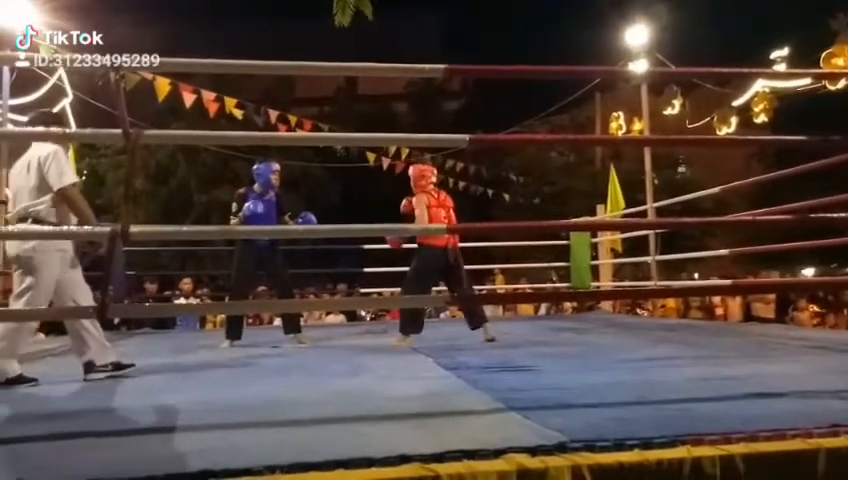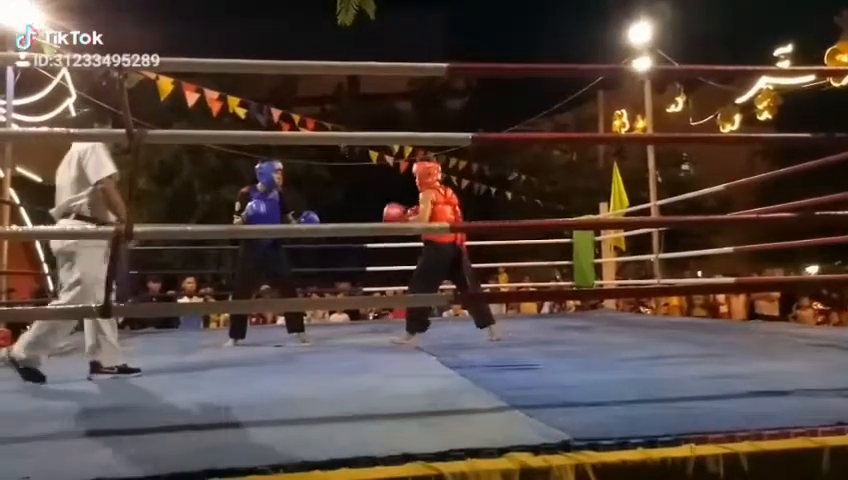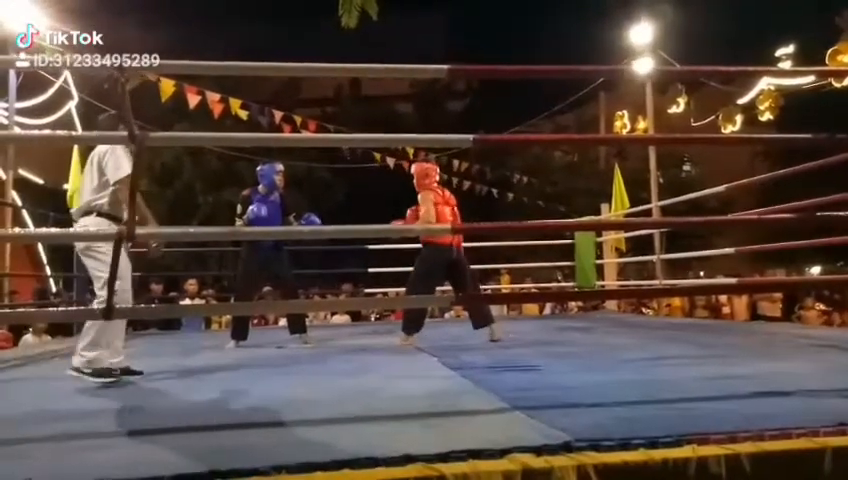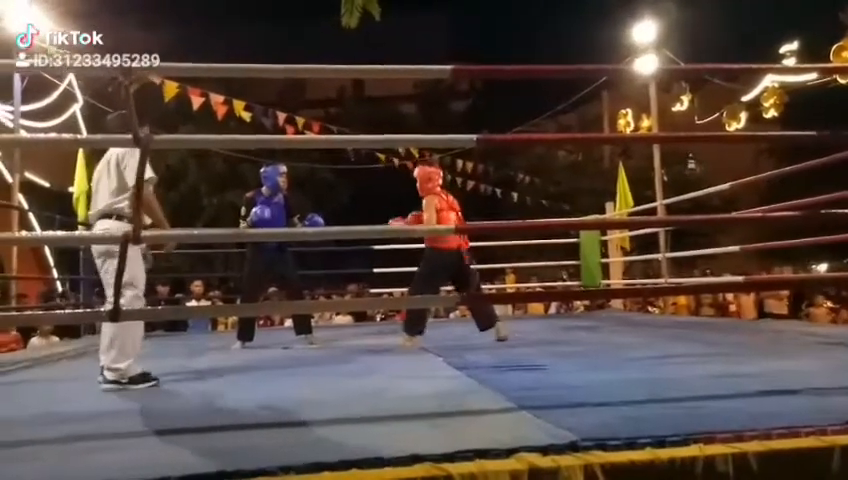
dt=0.3s
person 1, frame 1
left shoulder: (23, 162)
right shoulder: (52, 151)
right elbow: (69, 192)
right wrist: (95, 228)
left hip: (51, 241)
right hip: (41, 240)
left knee: (78, 300)
right knee: (29, 304)
left ankle: (98, 360)
person 1, frame 2
left shoulder: (72, 155)
right shoulder: (92, 148)
right elbow: (106, 188)
right wrist: (126, 222)
left hip: (89, 235)
left knee: (100, 299)
right knee: (75, 300)
left ankle: (105, 360)
right ankle: (24, 353)
person 1, frame 3
left shoulder: (100, 155)
right shoulder: (113, 149)
right elbow: (124, 188)
right wrist: (150, 223)
left hip: (103, 231)
right hip: (100, 230)
left knee: (118, 296)
right knee: (114, 294)
left ankle: (110, 361)
right ankle: (88, 361)
person 1, frame 4
left shoulder: (106, 160)
right shoulder: (129, 151)
right elbow: (142, 193)
right wrist: (165, 229)
left hip: (106, 231)
right hip: (119, 232)
left knee: (119, 301)
right knee: (128, 300)
left ankle: (113, 367)
right ankle: (119, 372)
person 2, frame 1
left shoulder: (275, 196)
right shoulder: (243, 195)
left elbow: (285, 221)
right elbow: (233, 225)
left wrist: (299, 222)
right wrist: (243, 216)
left hip: (270, 248)
right hip: (248, 248)
left knee: (285, 288)
right knee: (239, 291)
left ankle: (296, 332)
right ankle: (231, 337)
person 2, frame 2
left shoulder: (278, 194)
right shoulder: (246, 194)
left elbow: (288, 219)
right elbow: (236, 224)
left wrist: (301, 221)
right wrist: (246, 215)
left hip: (274, 247)
right hip: (252, 247)
left knee: (288, 287)
right knee: (242, 290)
left ankle: (299, 331)
right ankle: (234, 336)
person 2, frame 3
left shoulder: (280, 196)
right shoulder: (248, 196)
left elbow: (290, 221)
right elbow: (238, 226)
left wrist: (303, 223)
right wrist: (247, 219)
left hip: (275, 249)
right hip: (254, 250)
left knee: (290, 289)
right knee: (244, 292)
left ankle: (301, 332)
right ankle: (236, 338)
person 2, frame 4
left shoulder: (283, 198)
right shoulder: (252, 198)
left elbow: (293, 222)
right elbow: (242, 228)
left wrist: (307, 224)
right wrist: (251, 220)
left hip: (280, 250)
right hip: (258, 251)
left knee: (295, 290)
right knee: (250, 293)
left ankle: (306, 333)
right ankle: (242, 338)
person 3, frame 1
left shoulder: (421, 198)
right shoulder: (444, 196)
left elbow: (422, 225)
left wrist: (402, 236)
left hip: (430, 250)
right hip: (450, 250)
left knee: (412, 291)
right knee: (463, 290)
left ankle: (405, 336)
right ankle: (486, 330)
person 3, frame 2
left shoulder: (427, 194)
right shoulder: (448, 193)
left elbow: (422, 220)
left wrist: (403, 218)
right wrist: (416, 215)
left hip: (437, 247)
right hip: (456, 246)
left knee: (419, 289)
right knee: (470, 288)
left ankle: (411, 334)
right ankle: (492, 329)
person 3, frame 3
left shoulder: (425, 195)
right shoulder: (446, 195)
left elbow: (430, 221)
left wrist: (408, 226)
right wrist: (419, 216)
left hip: (436, 249)
right hip: (454, 248)
left knee: (416, 290)
right knee: (467, 289)
left ankle: (408, 335)
right ankle: (493, 329)
person 3, frame 4
left shoulder: (430, 200)
right shoulder: (449, 198)
left wrist: (407, 227)
right wrist: (421, 220)
left hip: (440, 252)
right hip: (459, 252)
left knee: (418, 292)
right knee: (472, 291)
left ankle: (411, 336)
right ankle: (498, 328)
